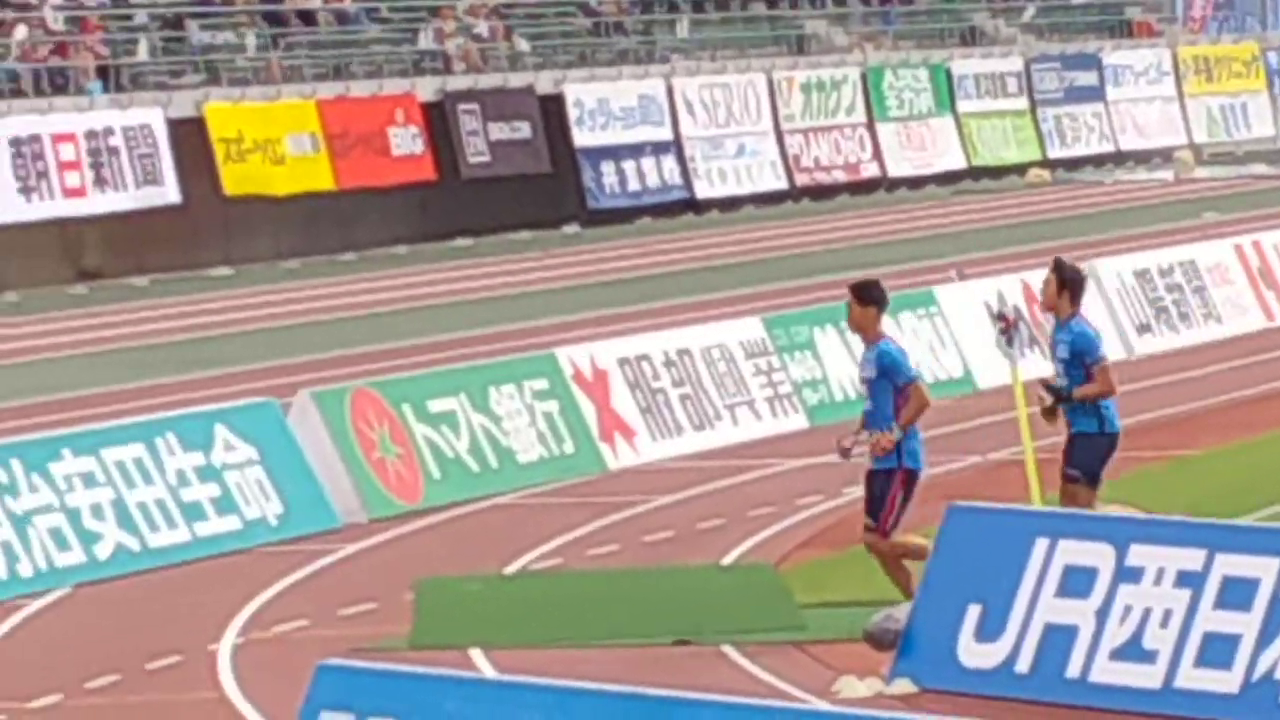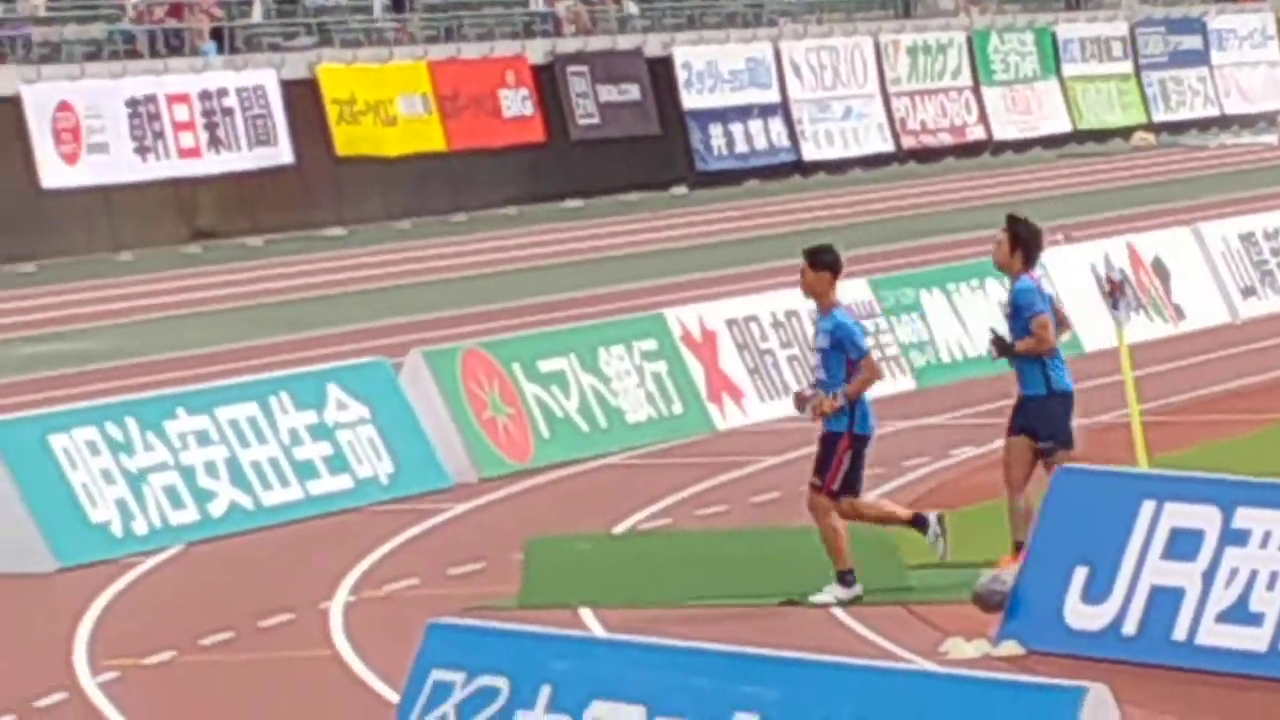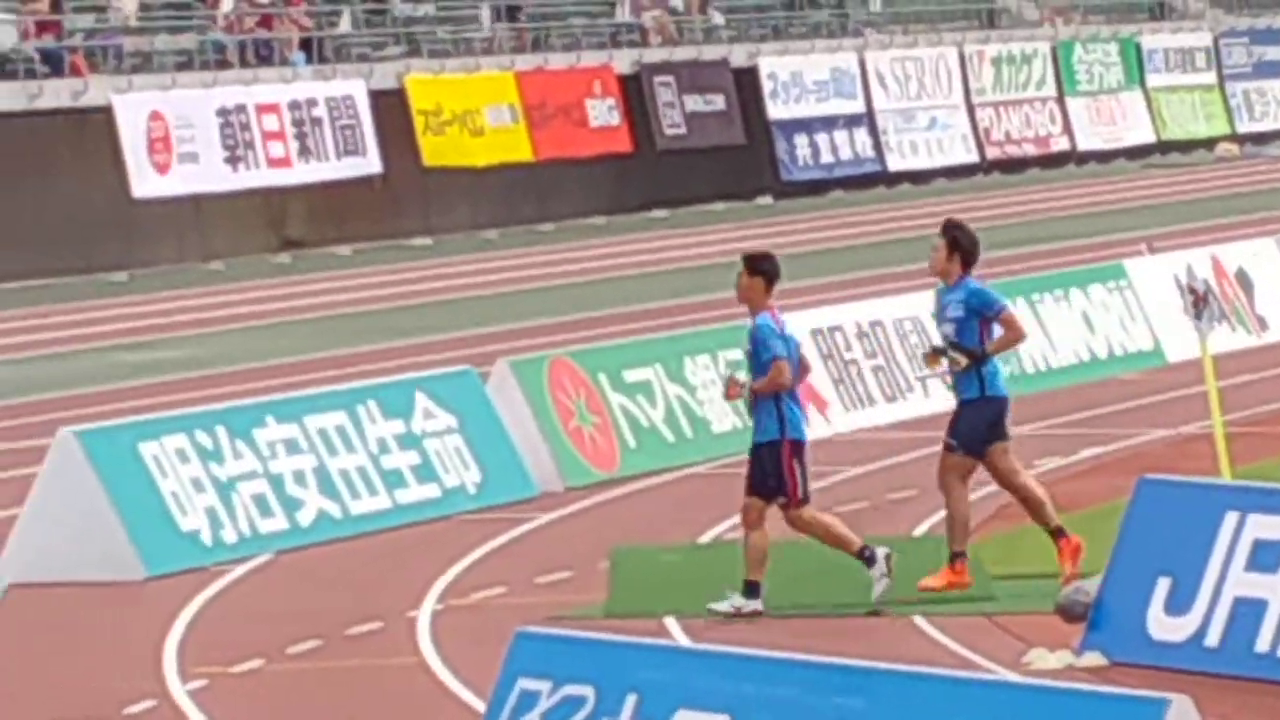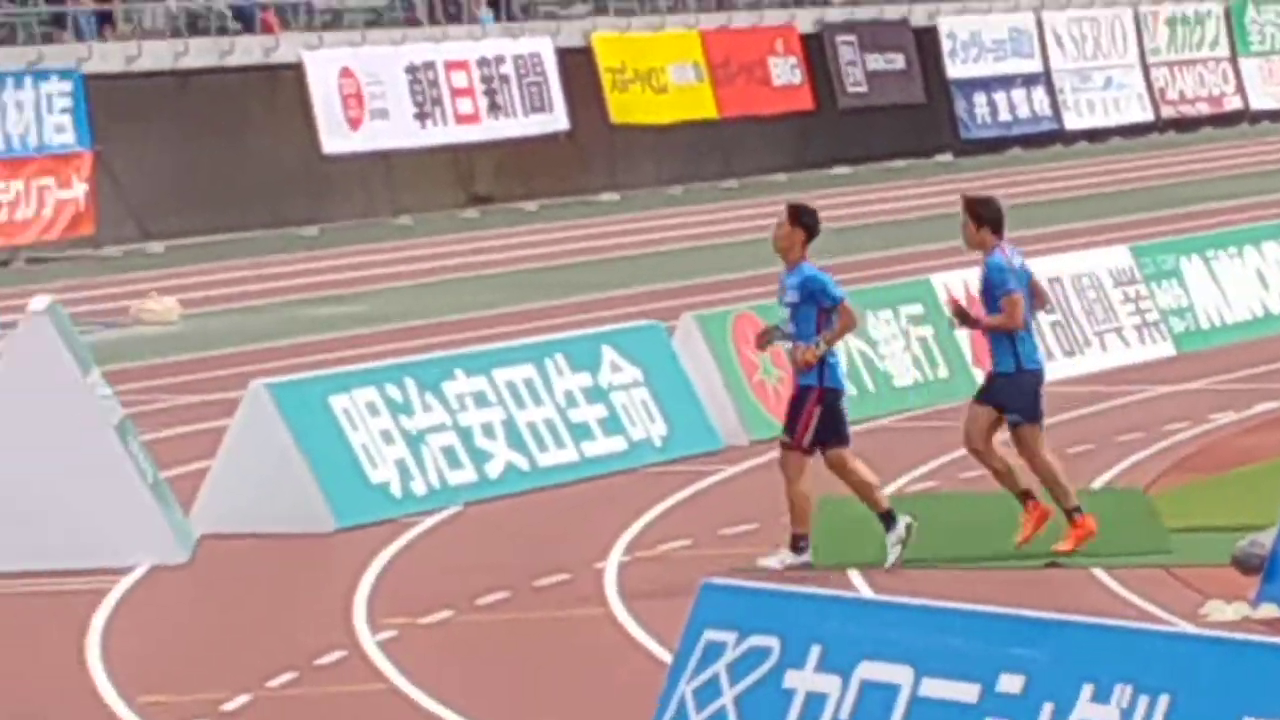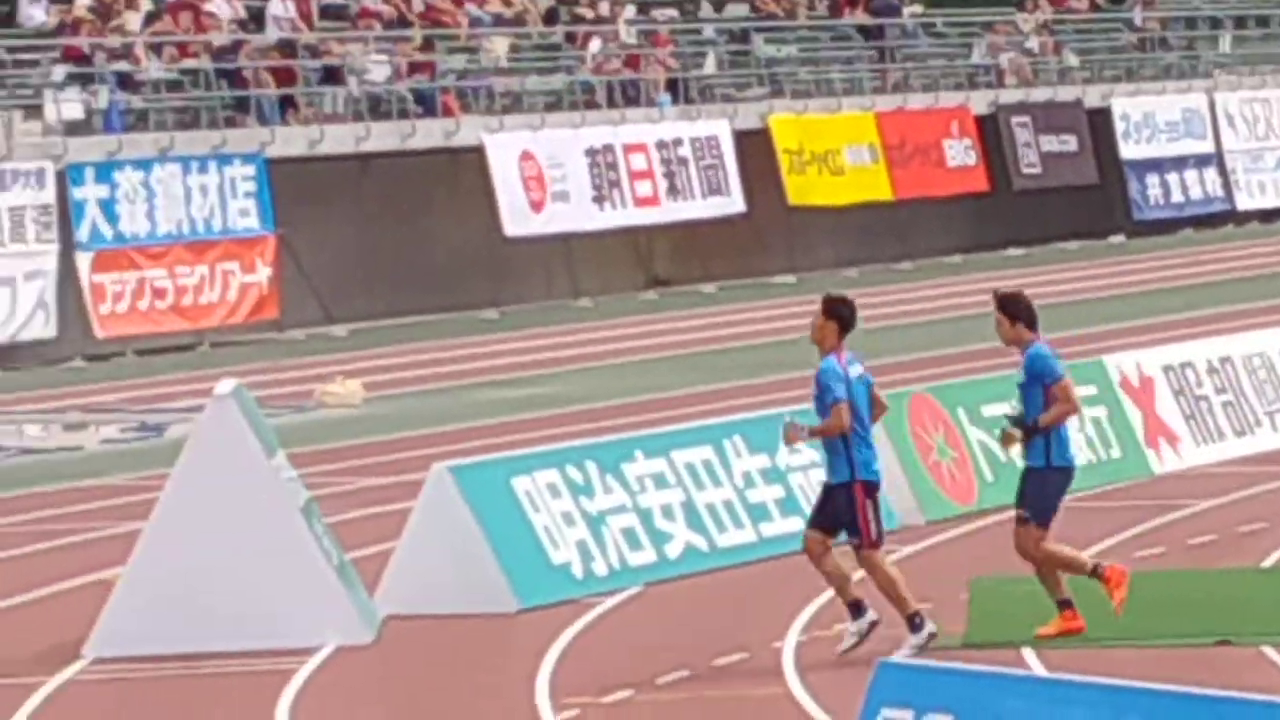
dt=0.3s
person 1, frame 1
left shoulder: (887, 353)
right shoulder: (871, 354)
left elbow: (922, 399)
left wrist: (893, 437)
right wrist: (856, 434)
left hip: (899, 462)
right hip: (885, 462)
left knee: (876, 541)
right knee: (879, 541)
person 1, frame 2
left shoulder: (841, 323)
right shoulder: (823, 320)
left elbow: (871, 372)
left wrist: (836, 399)
right wrist: (813, 393)
left hip: (847, 426)
right hip: (839, 425)
left knee: (820, 503)
right knee: (845, 505)
left ankle: (846, 582)
right ankle: (924, 521)
person 1, frame 3
left shoulder: (762, 325)
right shoulder: (773, 323)
left elbow: (779, 376)
right elbow: (803, 368)
left wrist: (744, 390)
left hip: (780, 432)
right hip: (768, 434)
left knee: (798, 514)
right knee: (751, 510)
left ankle: (873, 558)
right ankle: (750, 595)
person 1, frame 4
left shoulder: (811, 276)
right shoulder: (791, 276)
left elbow: (848, 318)
left wrist: (816, 349)
right wrist: (775, 333)
left hip: (817, 382)
right hip: (815, 382)
left knee: (791, 462)
right knee: (839, 460)
left ankle: (799, 547)
right ankle: (893, 523)
person 1, frame 5
left shoulder: (830, 369)
right shoulder: (851, 364)
left elbow: (839, 422)
right elbow: (879, 406)
left wrist: (804, 433)
left hip: (853, 475)
right hip: (843, 474)
left knee: (869, 556)
right knee: (815, 546)
left ankle: (919, 627)
right ankle: (860, 614)
person 2, frame 1
left shoulder: (1081, 334)
right shoulder: (1060, 329)
left elbow: (1108, 387)
left wrist: (1065, 397)
right wrist: (1055, 403)
left hip: (1096, 432)
right hip: (1082, 431)
left knee: (1076, 509)
right knee: (1074, 506)
person 2, frame 2
left shoulder: (1024, 289)
right shoulder: (1028, 285)
left elbow: (1046, 338)
right elbow: (1062, 325)
left wrist: (1011, 350)
left hip: (1049, 392)
right hip: (1033, 392)
right knee: (1014, 477)
right ankle: (1020, 552)
person 2, frame 3
left shoulder: (975, 292)
right shoulder: (944, 294)
left elbow: (1016, 332)
left wrist: (977, 354)
right wrist: (939, 353)
left hip: (982, 396)
right hip: (973, 397)
left knee: (950, 479)
right knee: (1009, 476)
left ankle: (957, 568)
right ankle: (1064, 541)
person 2, frame 4
left shoulder: (997, 265)
right shoulder: (1010, 256)
left elbow: (1015, 319)
right elbow: (1042, 299)
left wrist: (974, 322)
left hip: (1018, 368)
right hip: (1005, 368)
left knee: (1032, 453)
right knee: (974, 440)
left ankle: (1080, 522)
right ankle: (1032, 505)
person 2, frame 5
left shoulder: (1040, 358)
right shoulder: (1031, 357)
left elbow: (1072, 405)
left wrist: (1032, 428)
right wrist: (1020, 429)
left hip: (1049, 464)
right hip: (1040, 463)
left knee: (1029, 546)
right knee: (1029, 546)
left ankle: (1108, 574)
right ankle: (1069, 614)
